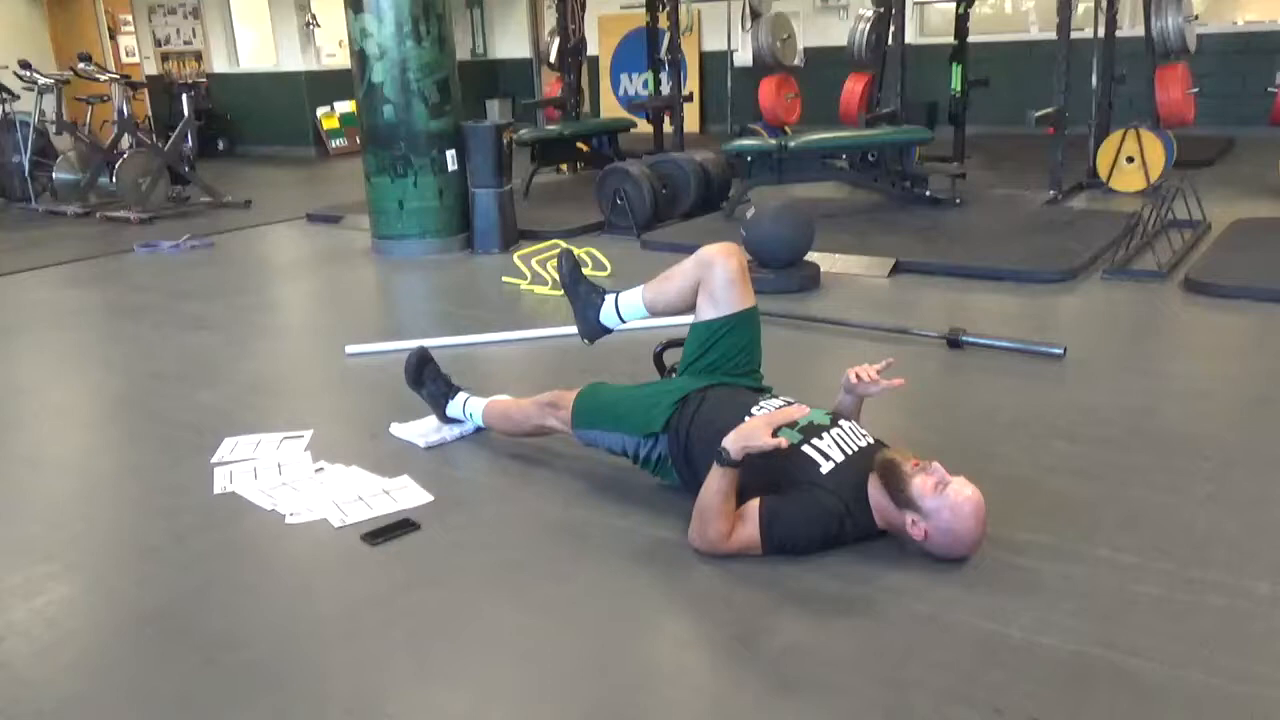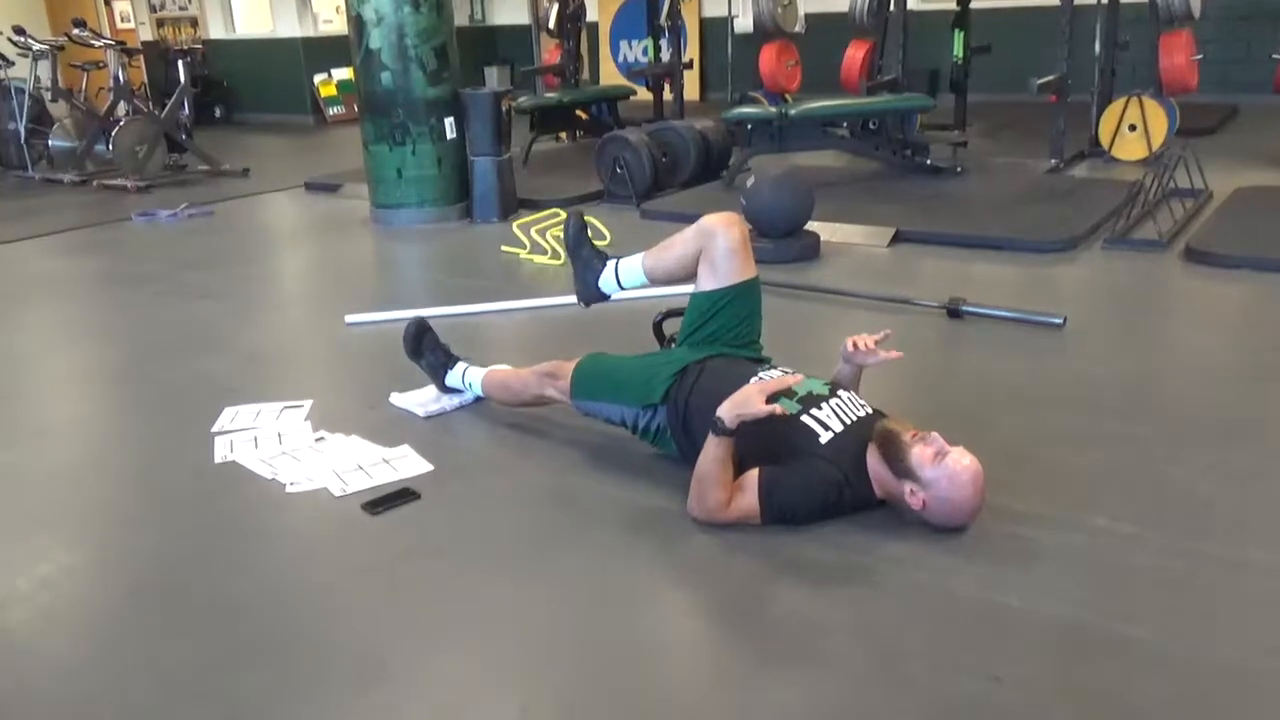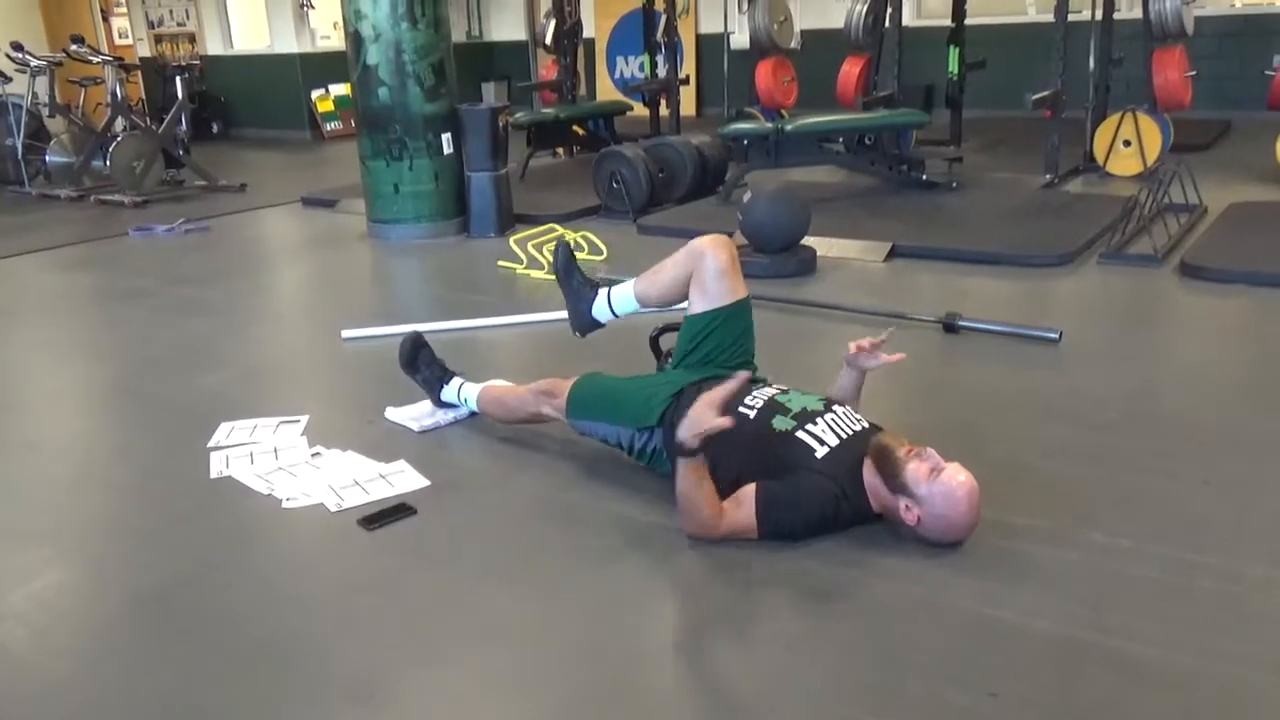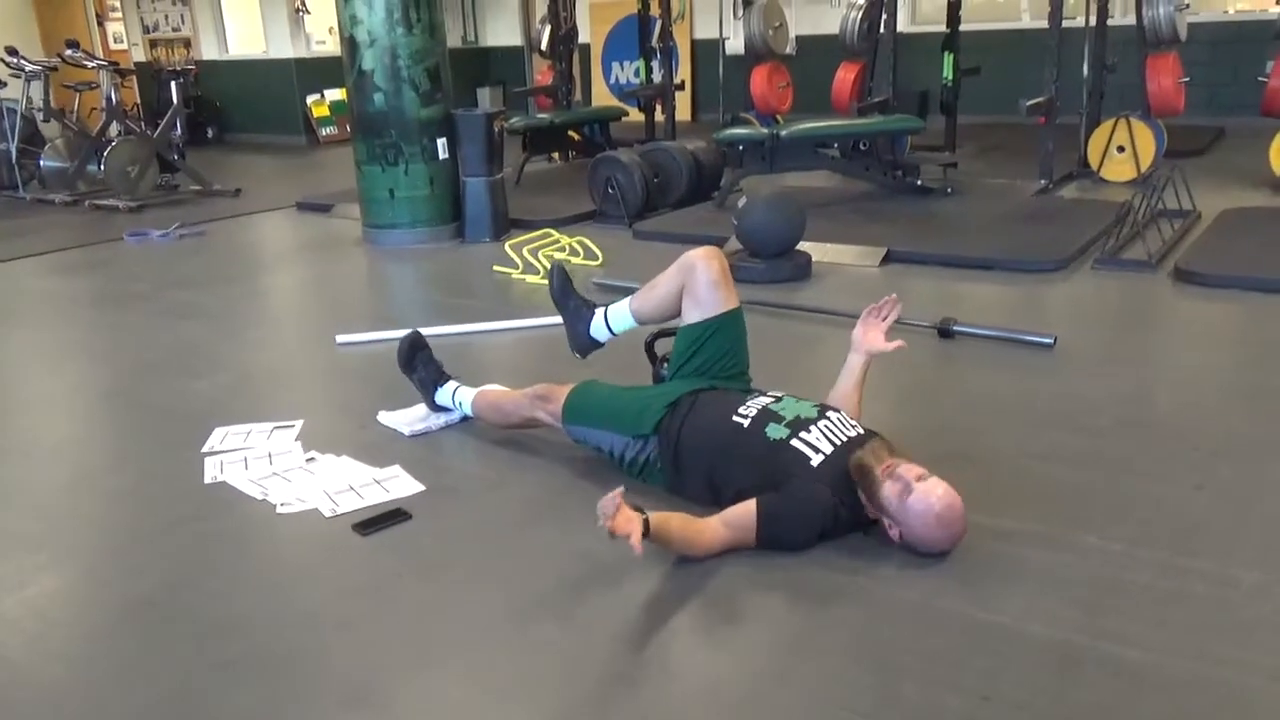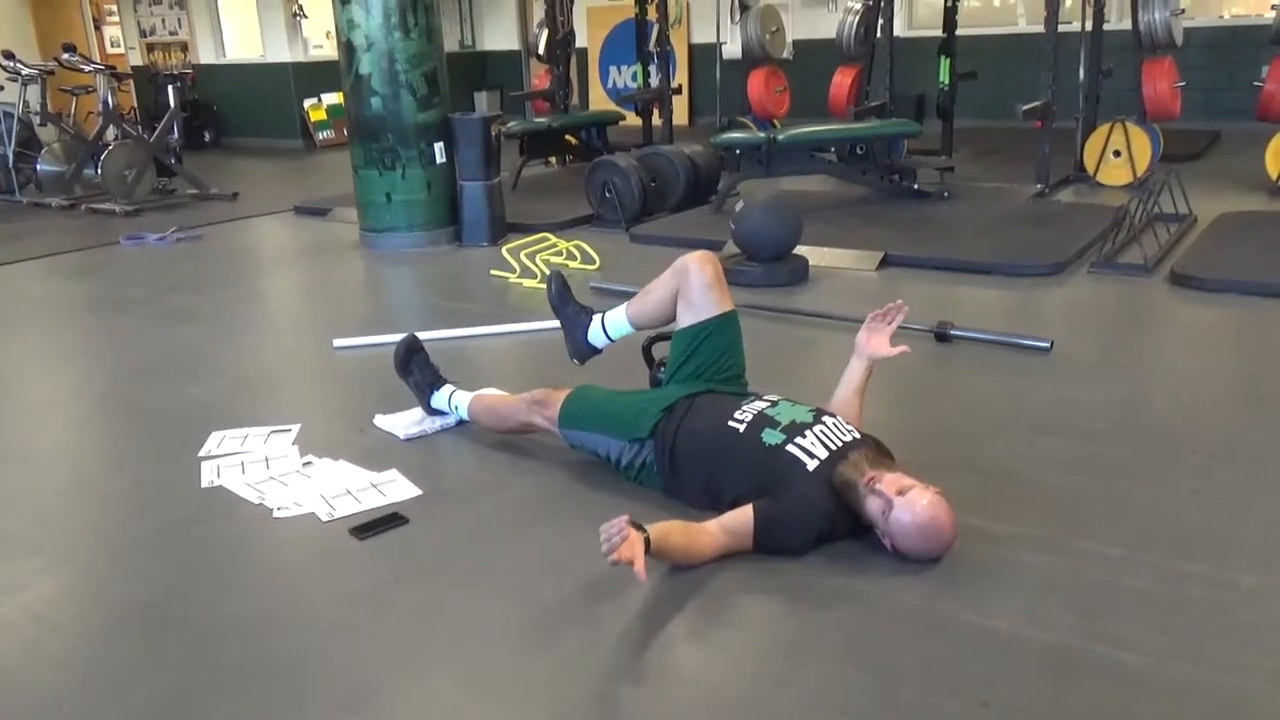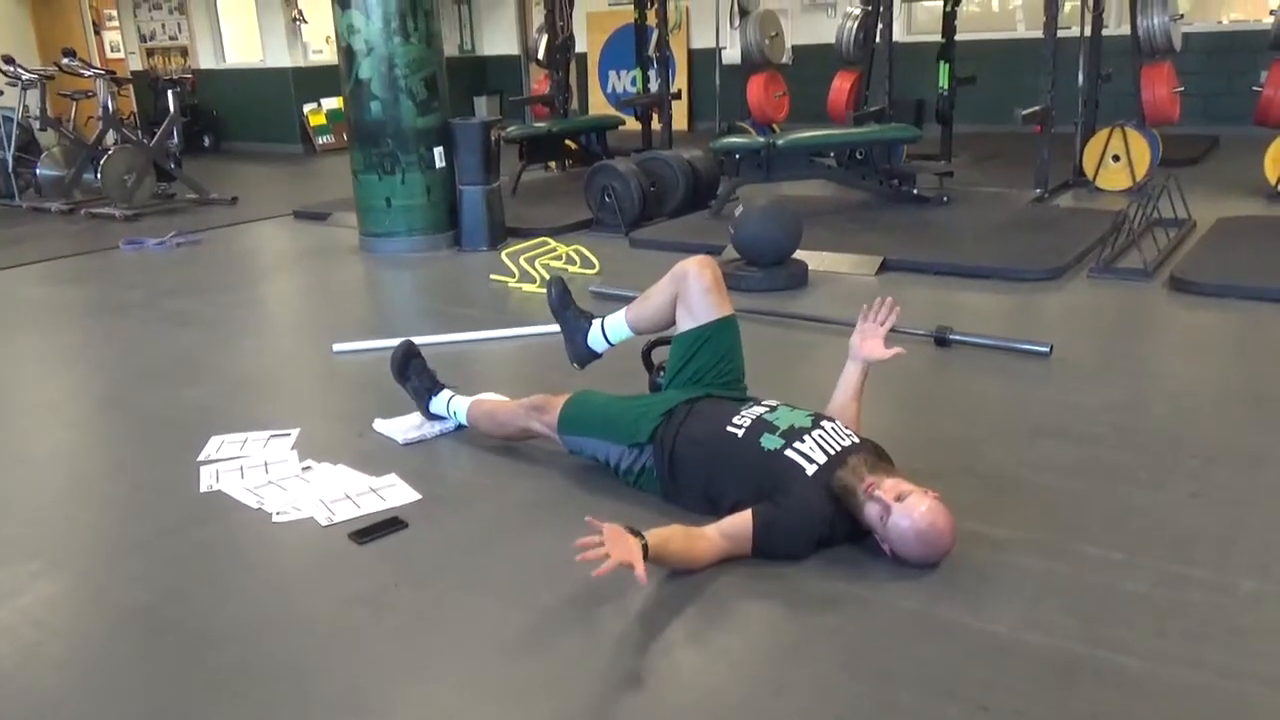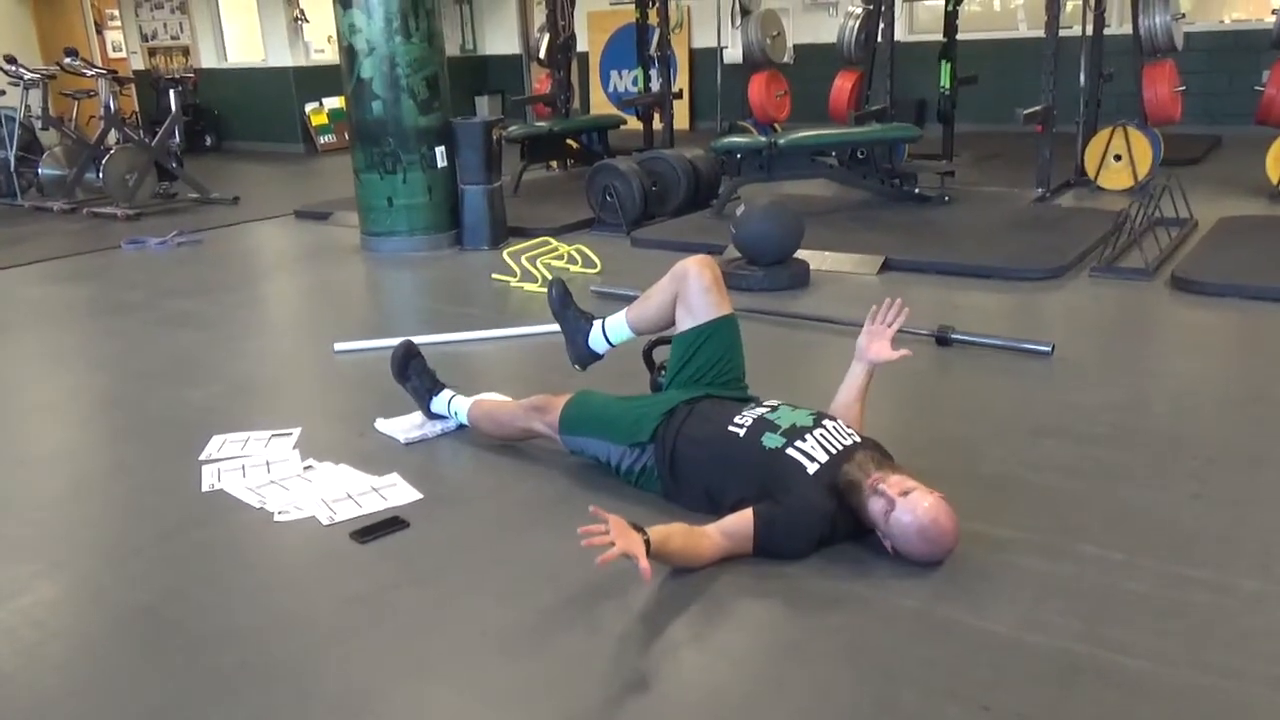
dt=0.5s
person 1, frame 1
left shoulder: (827, 515)
right shoulder: (882, 467)
left elbow: (709, 536)
left wrist: (733, 449)
right wrist: (852, 394)
left hip: (679, 423)
right hip: (735, 390)
left knee: (553, 407)
right knee: (722, 259)
left ankle: (459, 405)
right ankle: (604, 311)
person 1, frame 2
left shoulder: (825, 486)
right shoulder: (881, 436)
left elbow: (708, 507)
left wrist: (727, 420)
right wrist: (851, 366)
left hip: (679, 395)
right hip: (735, 364)
left knee: (552, 379)
right knee: (722, 231)
left ankle: (459, 377)
right ankle: (606, 276)
person 1, frame 3
left shoulder: (821, 500)
right shoulder: (882, 452)
left elbow: (707, 522)
left wrist: (688, 441)
right wrist: (854, 371)
left hip: (674, 409)
right hip: (728, 383)
left knee: (548, 395)
right knee: (712, 251)
left ankle: (454, 392)
right ankle: (598, 305)
person 1, frame 4
left shoulder: (815, 508)
right shoulder: (876, 457)
left elbow: (708, 535)
left wrist: (642, 525)
right wrist: (859, 355)
left hip: (670, 431)
right hip: (724, 395)
left knee: (544, 401)
right knee: (703, 264)
left ankle: (451, 395)
right ankle: (596, 325)
person 1, frame 5
left shoulder: (809, 513)
right shoulder: (874, 460)
left elbow: (706, 539)
left wrist: (644, 539)
right wrist: (864, 359)
left hip: (663, 436)
right hip: (721, 398)
left knee: (540, 405)
right knee: (698, 267)
left ankle: (446, 399)
right ankle: (592, 331)
person 1, frame 6
left shoulder: (809, 517)
right shoulder: (874, 464)
left elbow: (706, 543)
left wrist: (639, 544)
right wrist: (859, 362)
left hip: (662, 440)
right hip: (720, 402)
left knee: (540, 411)
right knee: (697, 273)
left ankle: (446, 404)
right ankle: (593, 336)
person 1, frame 7
left shoulder: (811, 516)
right shoulder: (876, 464)
left elbow: (708, 542)
left wrist: (642, 540)
right wrist: (864, 363)
left hip: (664, 441)
right hip: (723, 403)
left knee: (540, 412)
right knee: (697, 270)
left ankle: (445, 403)
right ankle: (594, 338)
